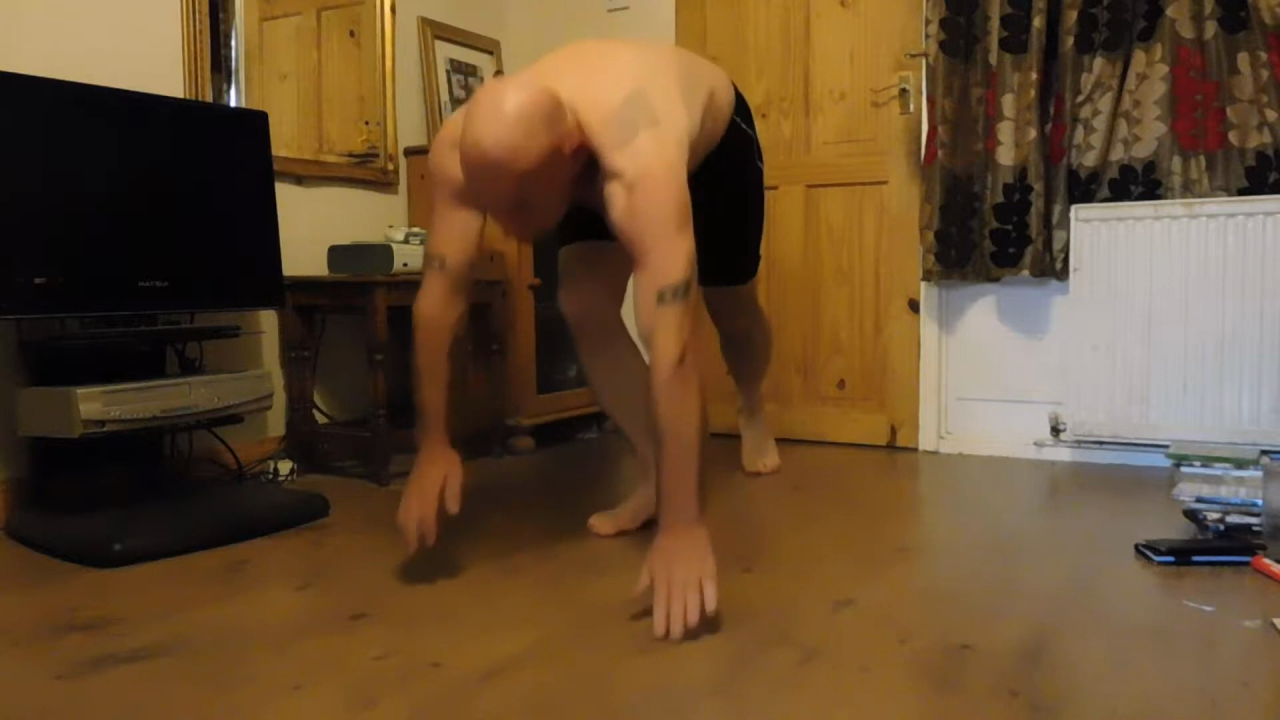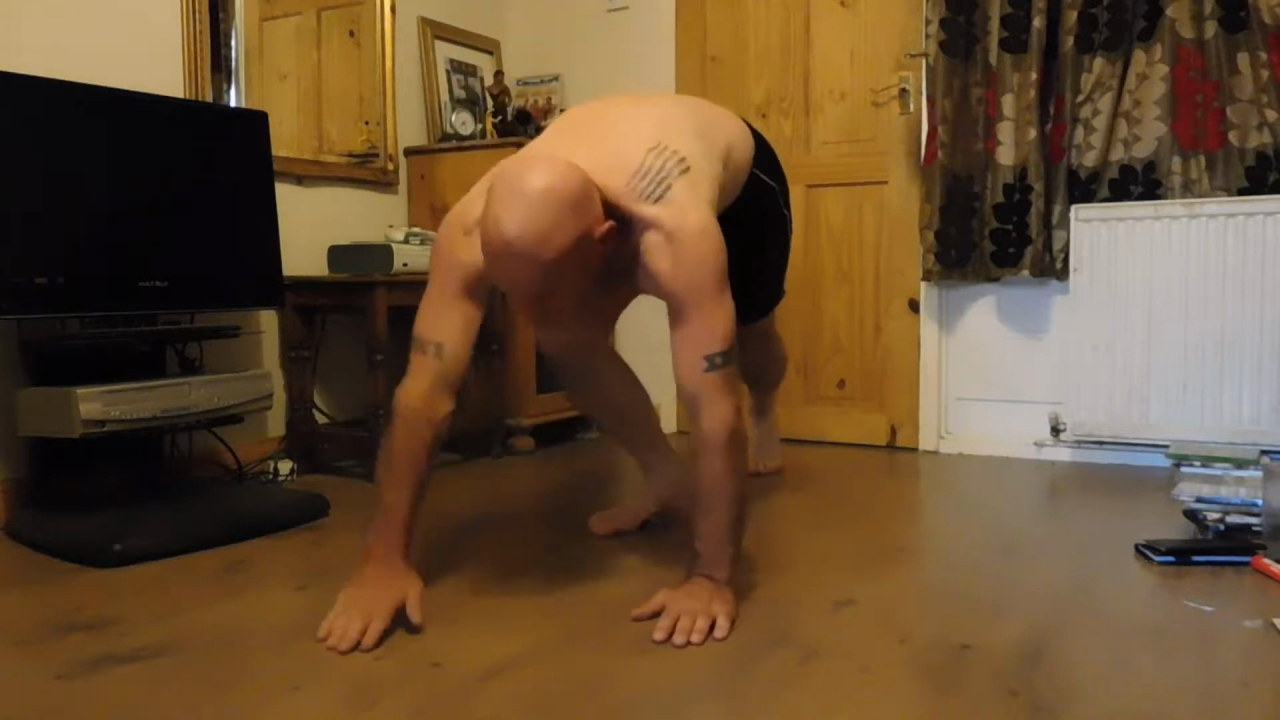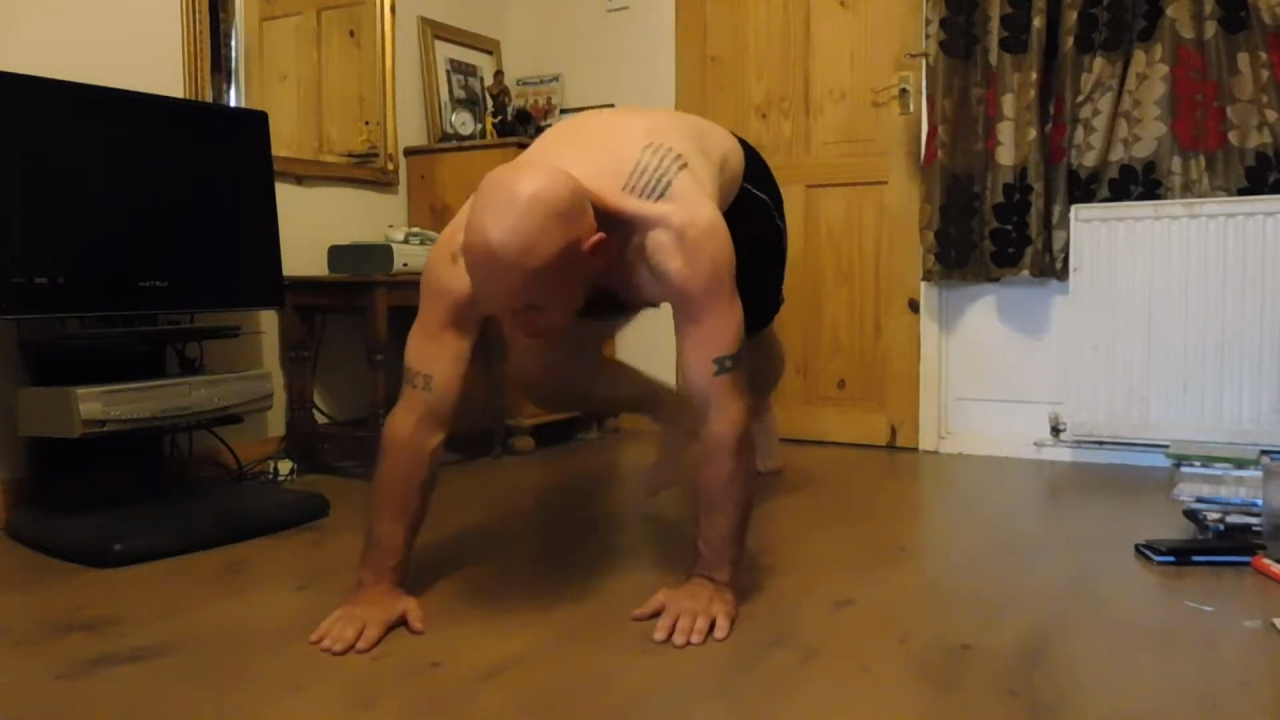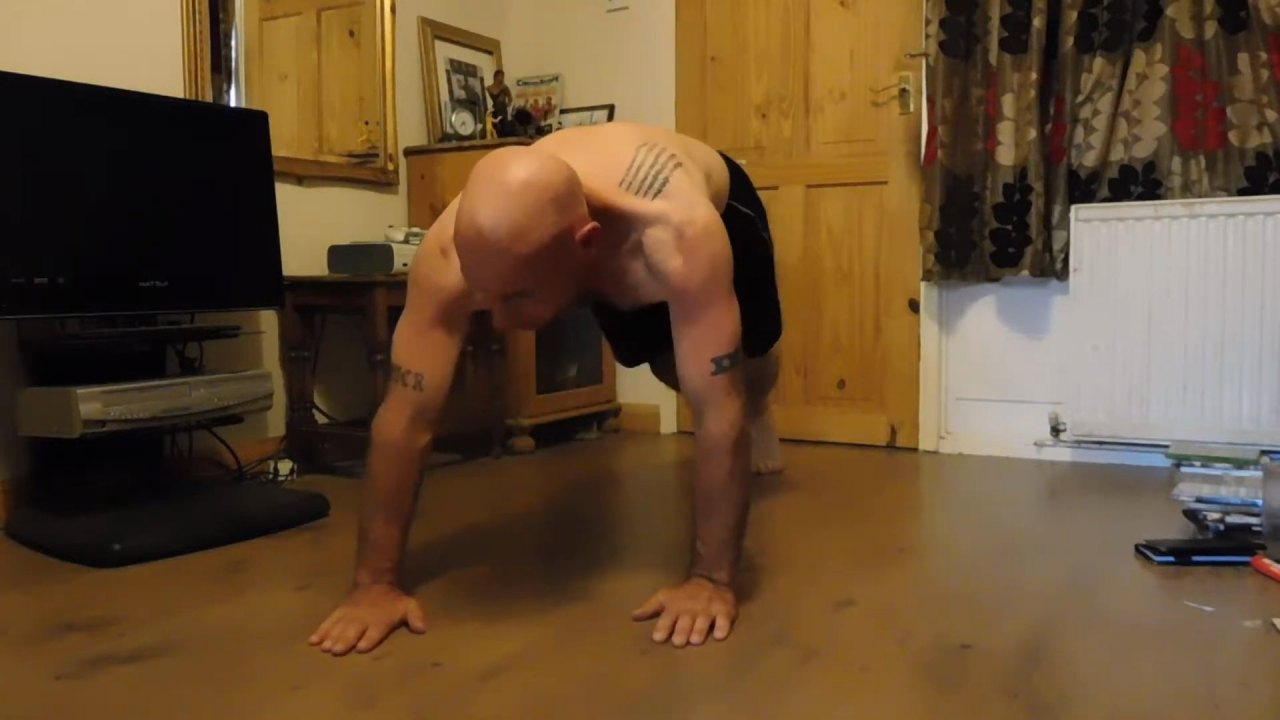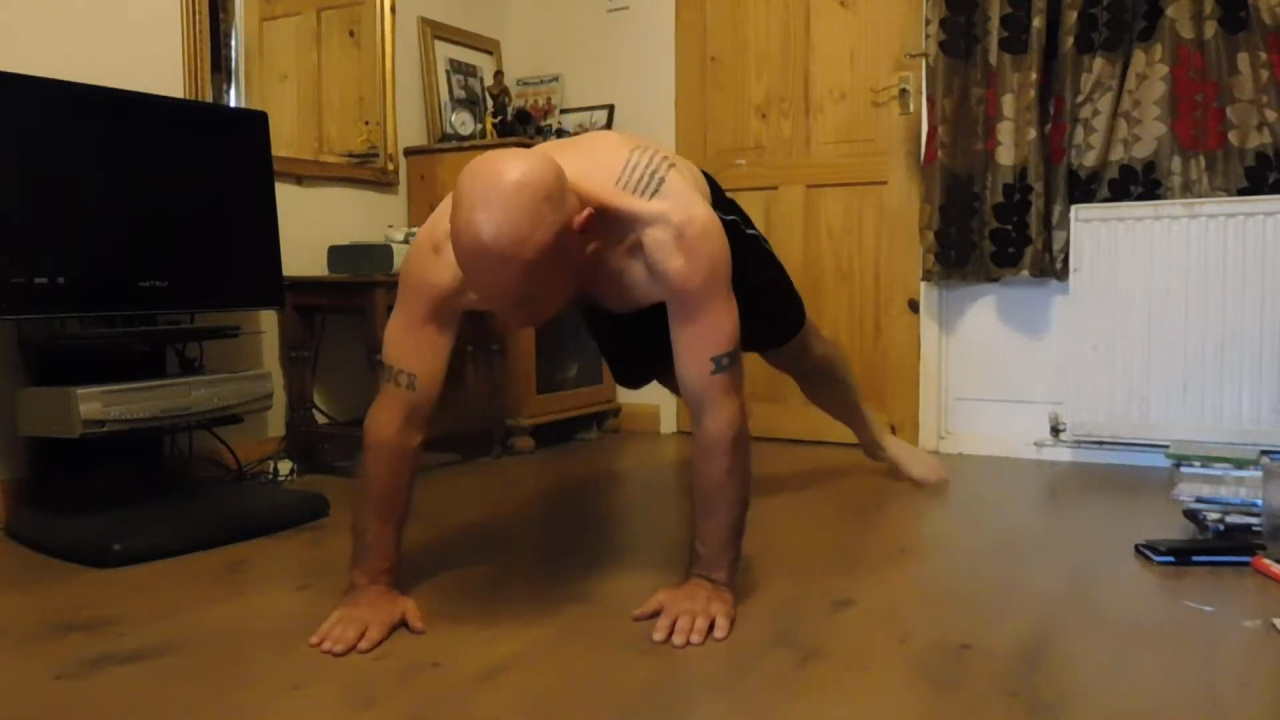
dt=0.5s
person 1, frame 1
left shoulder: (638, 170)
right shoulder: (465, 149)
left elbow: (671, 349)
right elbow: (440, 295)
left wrist: (684, 526)
right wrist: (433, 446)
left hip: (713, 132)
right hip: (598, 165)
left knee: (730, 303)
right knee: (583, 309)
left ankle: (753, 416)
right ankle: (655, 479)
person 1, frame 2
left shoulder: (675, 233)
right shoulder: (474, 231)
left elbow: (713, 411)
right elbow: (423, 393)
left wrist: (711, 578)
right wrist: (384, 558)
left hip: (739, 176)
right hip: (617, 170)
left knee: (748, 331)
right knee: (566, 343)
left ankle: (764, 418)
right ankle: (667, 477)
person 1, frame 3
left shoulder: (681, 234)
right shoulder: (466, 253)
left elbow: (722, 414)
right elbow: (417, 419)
left wrist: (712, 579)
right wrist: (378, 581)
left hip: (732, 187)
left knee: (750, 340)
right knee: (541, 374)
left ankle: (761, 416)
right ankle: (668, 414)
person 1, frame 4
left shoulder: (679, 234)
right shoulder: (453, 249)
left elbow: (717, 414)
right elbow: (406, 418)
left wrist: (712, 578)
right wrist: (374, 581)
left hip: (718, 201)
left knee: (752, 354)
right knee: (673, 368)
left ankle: (759, 415)
person 1, frame 5
left shoulder: (677, 231)
right shoulder: (445, 250)
left elbow: (717, 411)
right elbow: (397, 415)
left wrist: (710, 578)
right wrist: (371, 581)
left knee: (795, 348)
right knee: (675, 378)
left ankle: (875, 437)
